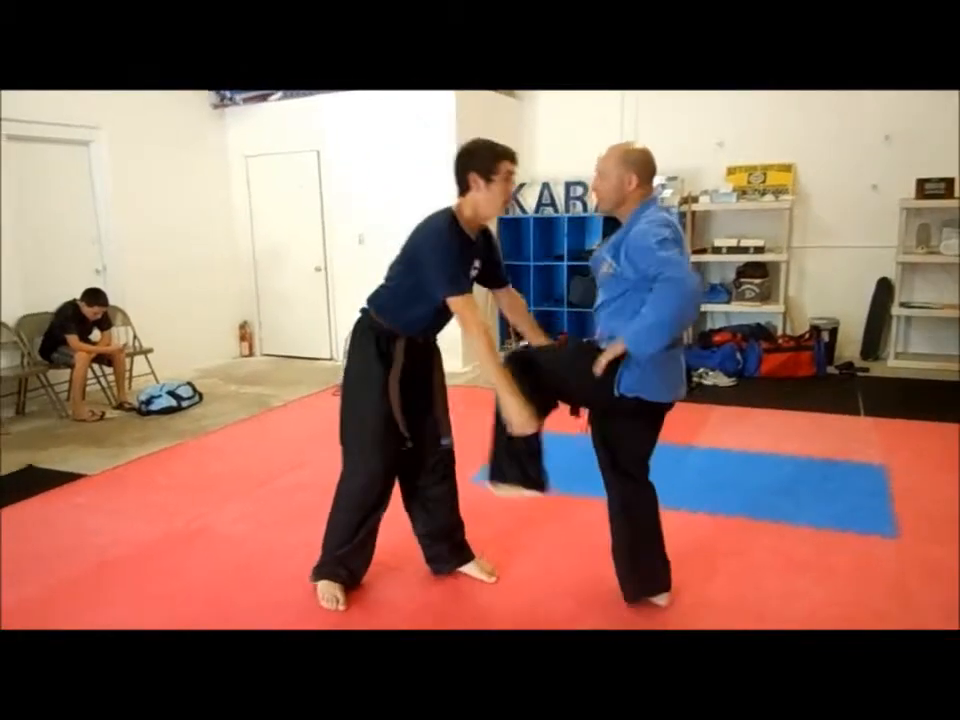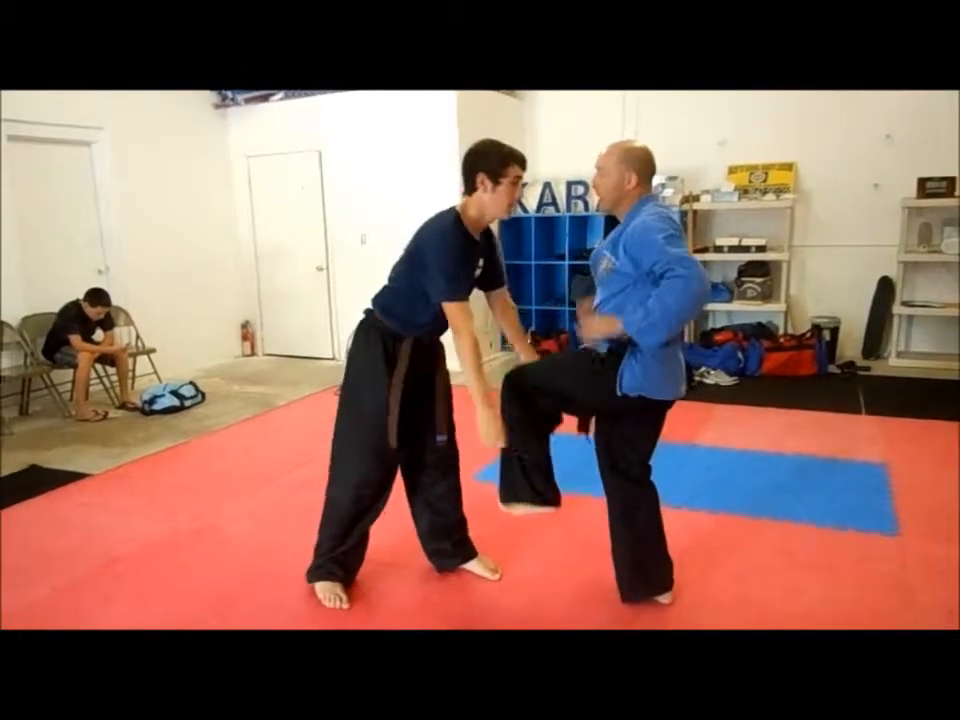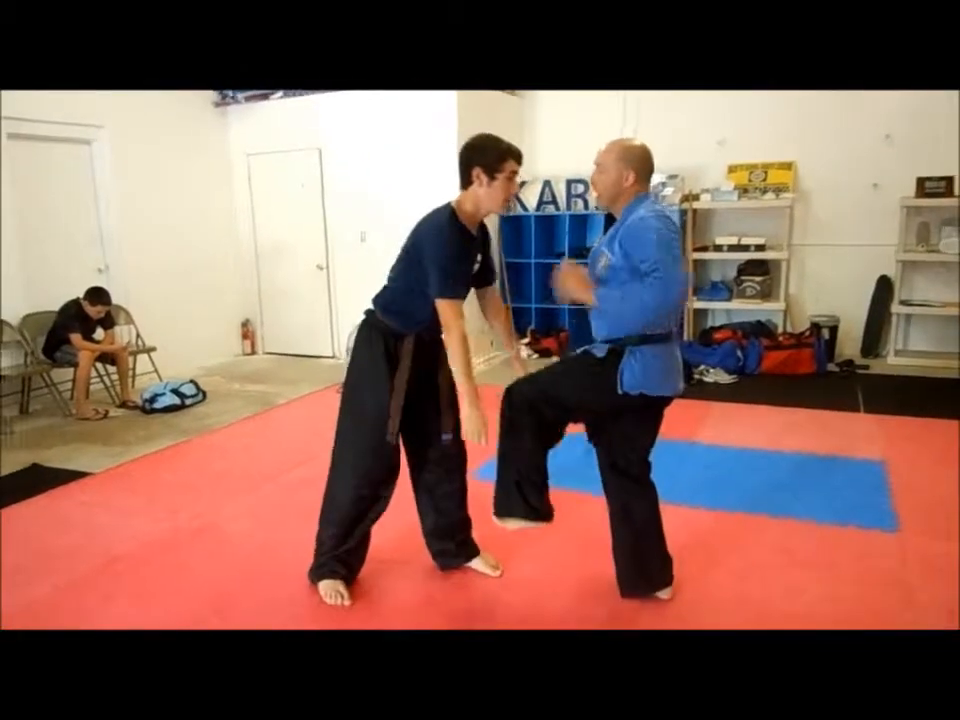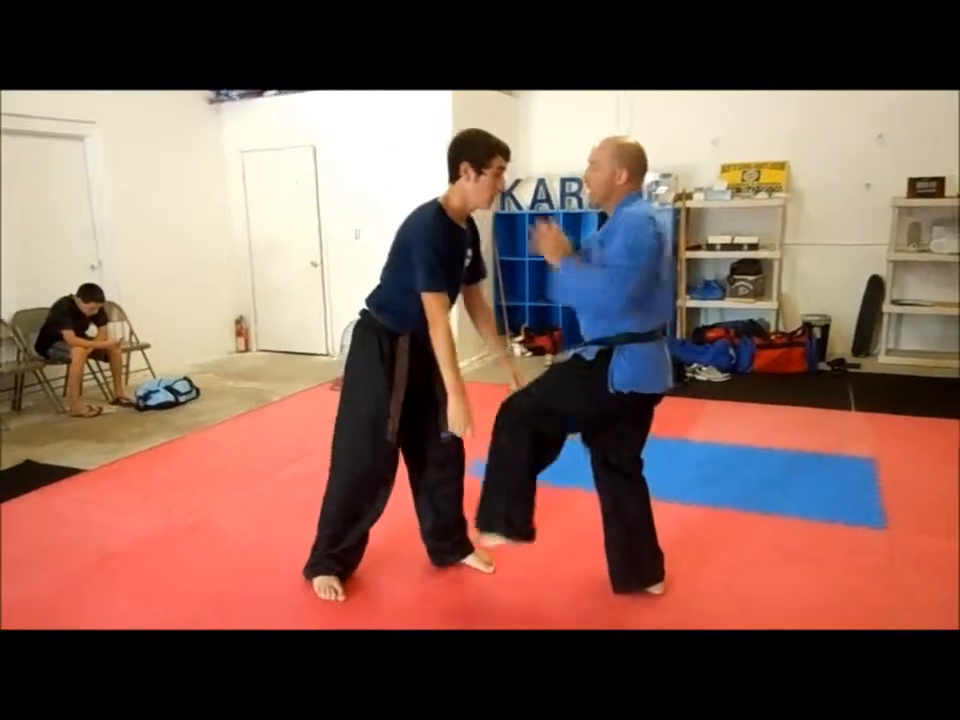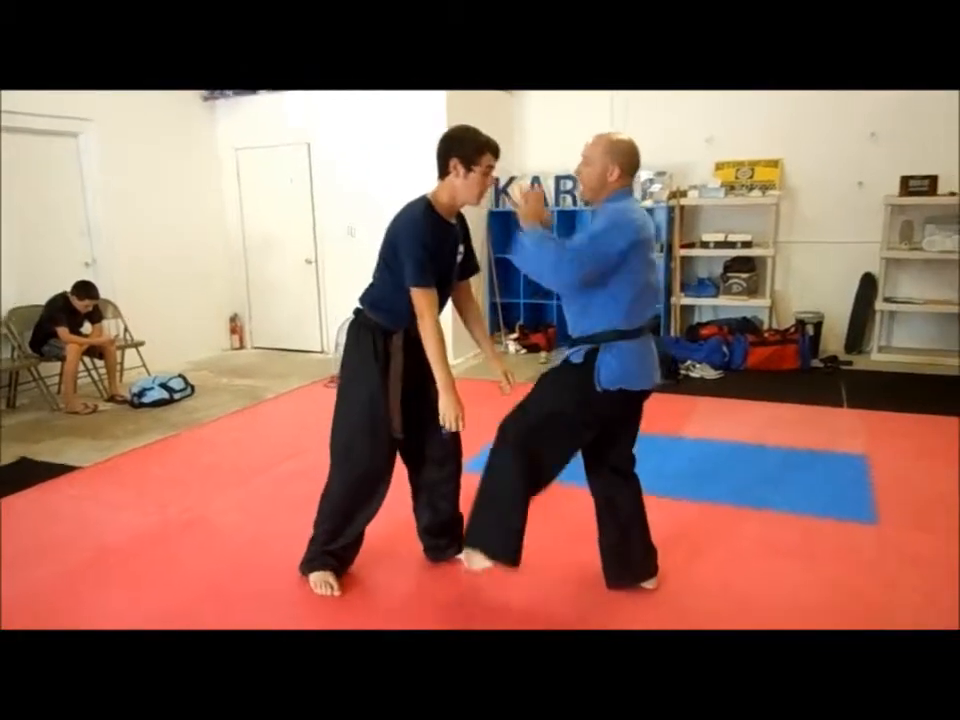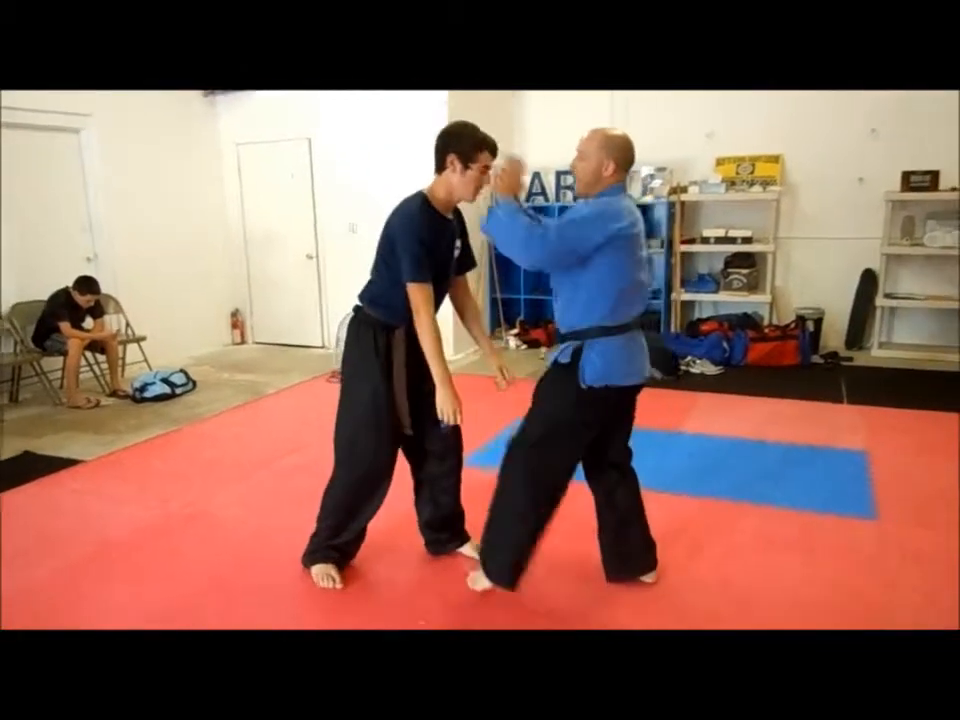
dt=0.1s
person 1, frame 1
left shoulder: (478, 237)
right shoulder: (439, 236)
left elbow: (506, 297)
right elbow: (473, 324)
left wrist: (548, 350)
right wrist: (509, 396)
left hip: (419, 349)
right hip: (379, 347)
left knee: (434, 455)
right knee: (371, 464)
left ankle: (449, 553)
right ankle: (335, 570)
person 1, frame 2
left shoulder: (483, 237)
right shoulder: (443, 237)
left elbow: (500, 303)
right elbow: (463, 326)
left wrist: (530, 359)
right wrist: (484, 404)
left hip: (422, 349)
right hip: (381, 347)
left knee: (436, 453)
right knee: (366, 462)
left ankle: (451, 550)
right ankle: (330, 568)
person 1, frame 3
left shoulder: (478, 233)
right shoulder: (439, 233)
left elbow: (490, 302)
right elbow: (452, 325)
left wrist: (520, 359)
right wrist: (470, 402)
left hip: (425, 349)
right hip: (384, 346)
left knee: (443, 452)
right knee: (367, 460)
left ankle: (455, 548)
right ankle: (332, 566)
person 1, frame 4
left shoulder: (467, 229)
right shoulder: (427, 227)
left elbow: (474, 299)
right elbow: (438, 318)
left wrist: (505, 359)
right wrist: (456, 395)
left hip: (420, 348)
right hip: (380, 346)
left knee: (441, 451)
right knee: (365, 459)
left ankle: (449, 544)
right ankle: (327, 562)
person 1, frame 5
left shoulder: (458, 226)
right shoulder: (416, 224)
left elbow: (463, 297)
right elbow: (426, 313)
left wrist: (495, 358)
right wrist: (446, 390)
left hip: (414, 346)
right hip: (375, 345)
left knee: (439, 448)
right knee: (363, 456)
left ankle: (444, 540)
right ankle: (324, 558)
person 1, frame 6
left shoulder: (453, 221)
right shoulder: (412, 219)
left elbow: (460, 292)
right elbow: (422, 308)
left wrist: (490, 352)
right wrist: (443, 384)
left hip: (413, 341)
right hip: (377, 340)
left knee: (441, 443)
right knee: (367, 453)
left ankle: (445, 533)
right ankle: (325, 550)
person 2, frame 1
left shoulder: (653, 231)
right shoulder: (636, 230)
left elbow: (679, 290)
left wrist: (628, 341)
right wrist: (618, 334)
left hip: (630, 370)
right hip: (644, 371)
left knee: (523, 369)
right knee: (626, 476)
left ankle: (520, 472)
right ankle: (650, 582)
person 2, frame 2
left shoulder: (652, 227)
right shoulder: (634, 227)
left elbow: (688, 285)
left wrist: (621, 323)
right wrist: (606, 310)
left hip: (631, 368)
right hip: (647, 369)
left knee: (524, 385)
right knee: (627, 475)
left ankle: (532, 487)
right ankle: (650, 580)
person 2, frame 3
left shoulder: (649, 224)
right shoulder: (633, 225)
left elbow: (665, 290)
left wrist: (594, 294)
right wrist: (587, 287)
left hip: (630, 367)
right hip: (644, 369)
left knee: (524, 399)
right knee: (626, 472)
left ankle: (525, 502)
right ankle: (649, 577)
person 2, frame 4
left shoulder: (634, 224)
right shoulder: (629, 221)
left elbow: (615, 292)
right elbow: (611, 285)
left wrist: (560, 263)
right wrist: (567, 261)
left hip: (618, 365)
right hip: (637, 363)
left knee: (520, 417)
right knee: (619, 469)
left ankle: (506, 520)
right ankle: (641, 571)
person 2, frame 5
left shoulder: (617, 220)
right shoulder: (622, 217)
left elbow: (565, 271)
right elbow: (581, 269)
left wrist: (532, 228)
right wrist: (549, 245)
left hip: (605, 363)
right hip: (624, 360)
left knee: (520, 436)
right knee: (611, 467)
left ankle: (493, 542)
right ankle: (634, 566)
person 2, frame 6
left shoulder: (601, 215)
right shoulder: (616, 211)
left elbow: (534, 248)
right elbow: (556, 241)
left wrist: (504, 199)
right wrist: (514, 202)
left hip: (591, 360)
right hip: (620, 356)
left knee: (533, 460)
right knee: (609, 463)
left ankle: (500, 565)
right ankle: (634, 559)
